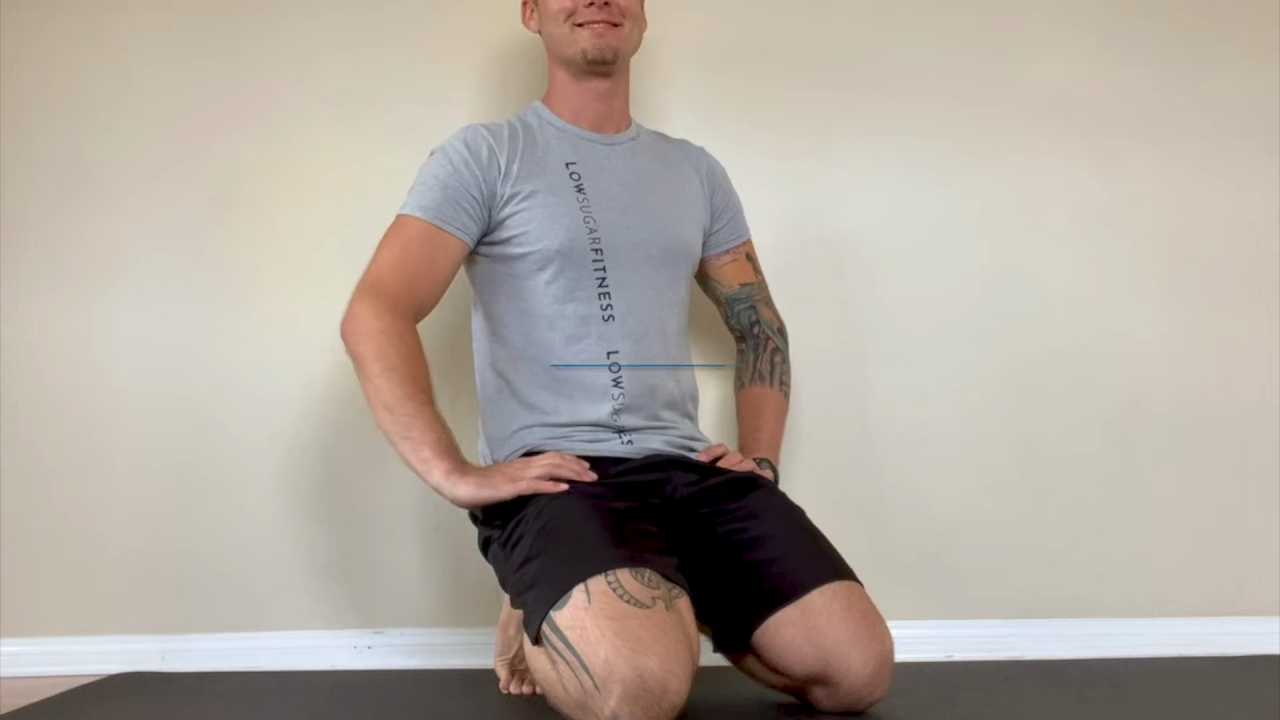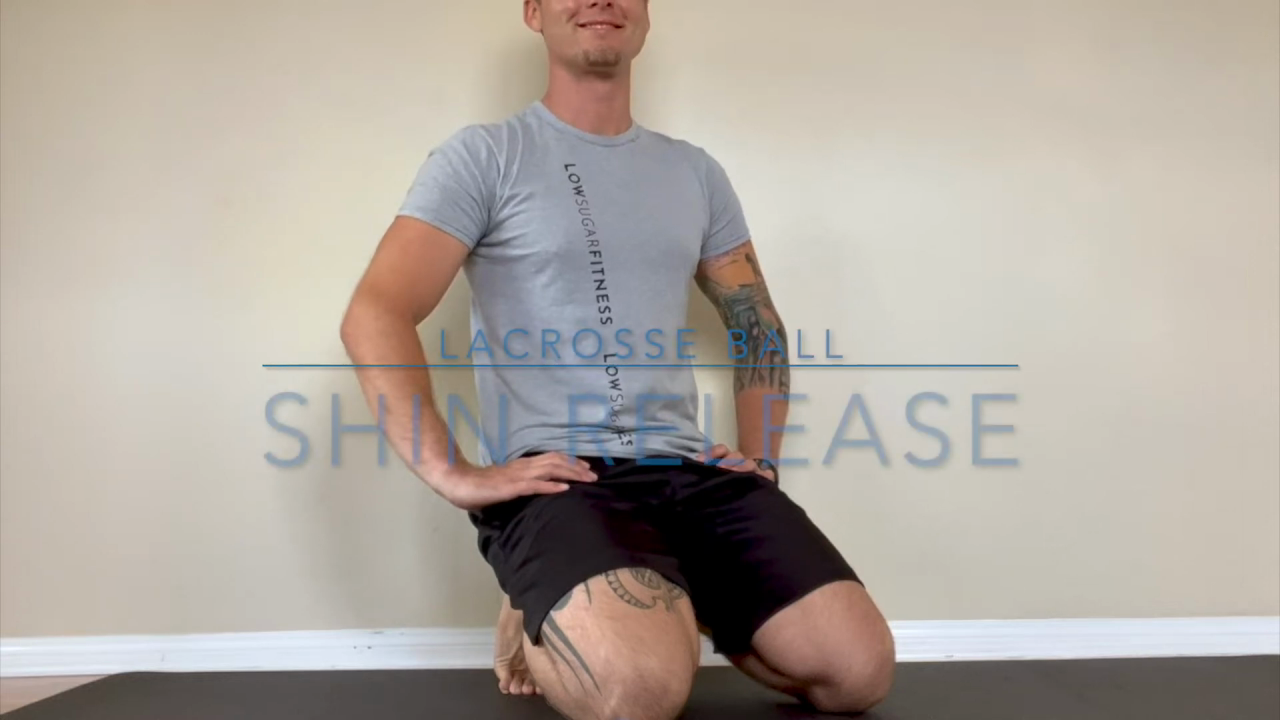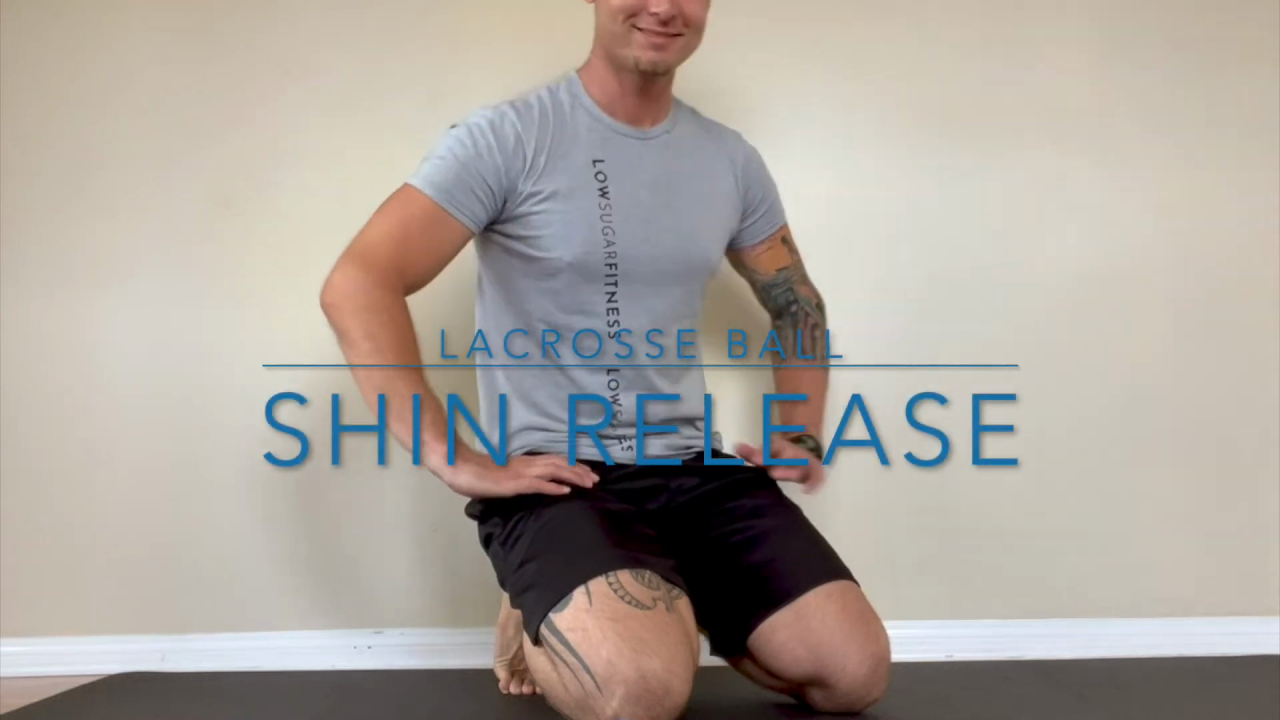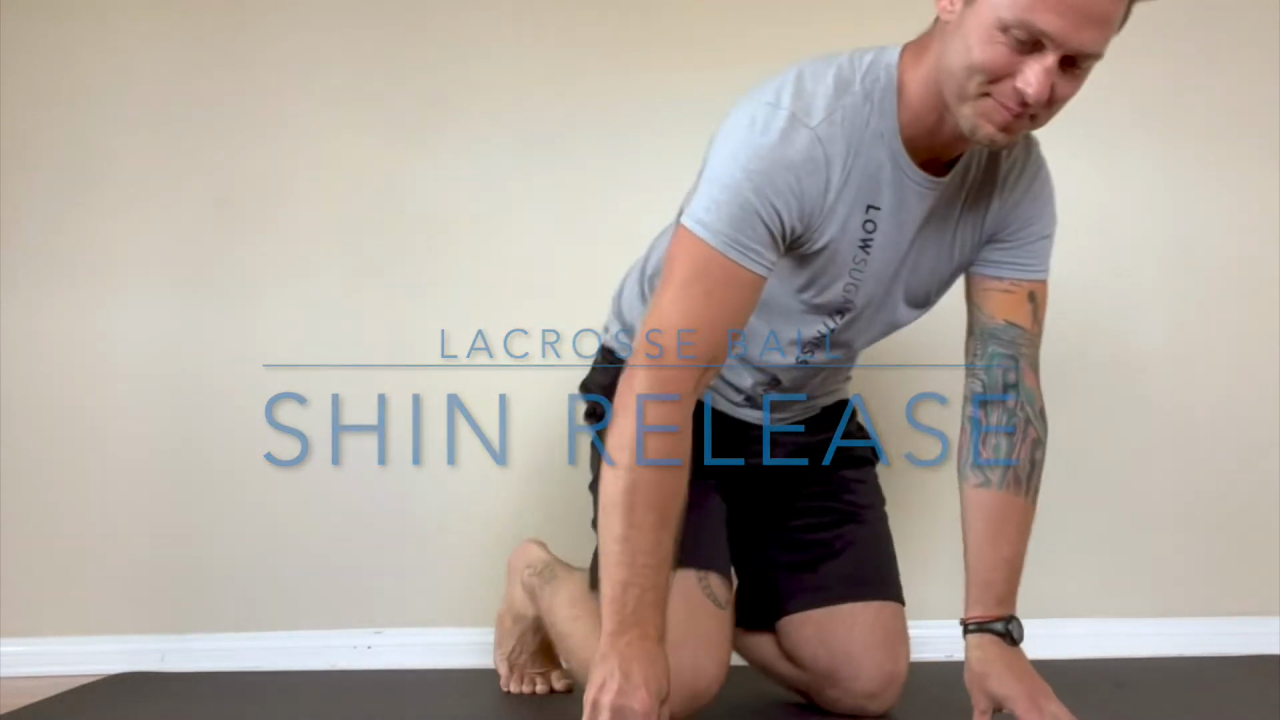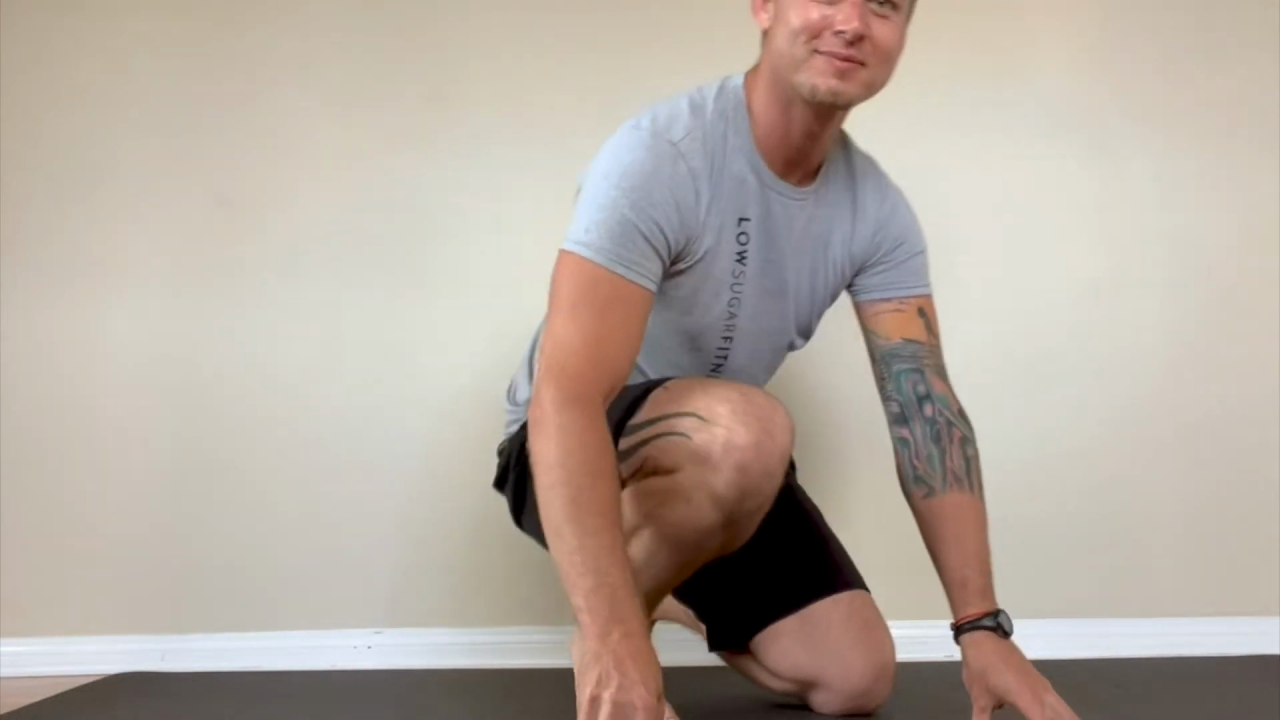
dt=1s
person 1, frame 1
left shoulder: (695, 170)
right shoulder: (485, 155)
left elbow: (760, 327)
right elbow: (375, 316)
left wrist: (761, 459)
right wrist: (456, 474)
left hip: (689, 468)
right hip: (554, 473)
left ankle: (674, 604)
right ankle: (544, 619)
person 1, frame 2
left shoulder: (695, 172)
right shoulder: (484, 156)
left elbow: (758, 328)
right elbow: (374, 317)
left wrist: (760, 459)
right wrist: (455, 474)
left hip: (689, 469)
right hip: (553, 476)
left ankle: (669, 602)
right ankle: (544, 619)
person 1, frame 3
left shoulder: (731, 159)
right shoulder: (507, 137)
left elbow: (796, 306)
right elbow: (357, 285)
left wrist: (806, 440)
right wrist: (453, 455)
left hip: (695, 468)
right hip: (554, 473)
left ankle: (666, 604)
right ankle: (545, 618)
person 1, frame 4
left shoulder: (1021, 183)
right shoulder: (794, 128)
left elbow: (1006, 397)
right elbow: (659, 377)
left wrist: (991, 628)
right wrist: (629, 634)
left hip: (809, 415)
right hip: (676, 396)
left ankle: (696, 591)
right ankle: (540, 584)
person 1, frame 5
left shoulder: (876, 209)
right shoulder: (657, 157)
left elbow: (923, 405)
right elbow: (566, 398)
left wrist: (981, 625)
right wrist: (615, 634)
left hip: (718, 471)
right hip: (579, 457)
right knee: (746, 428)
left ankle: (664, 595)
right ankle: (606, 625)
